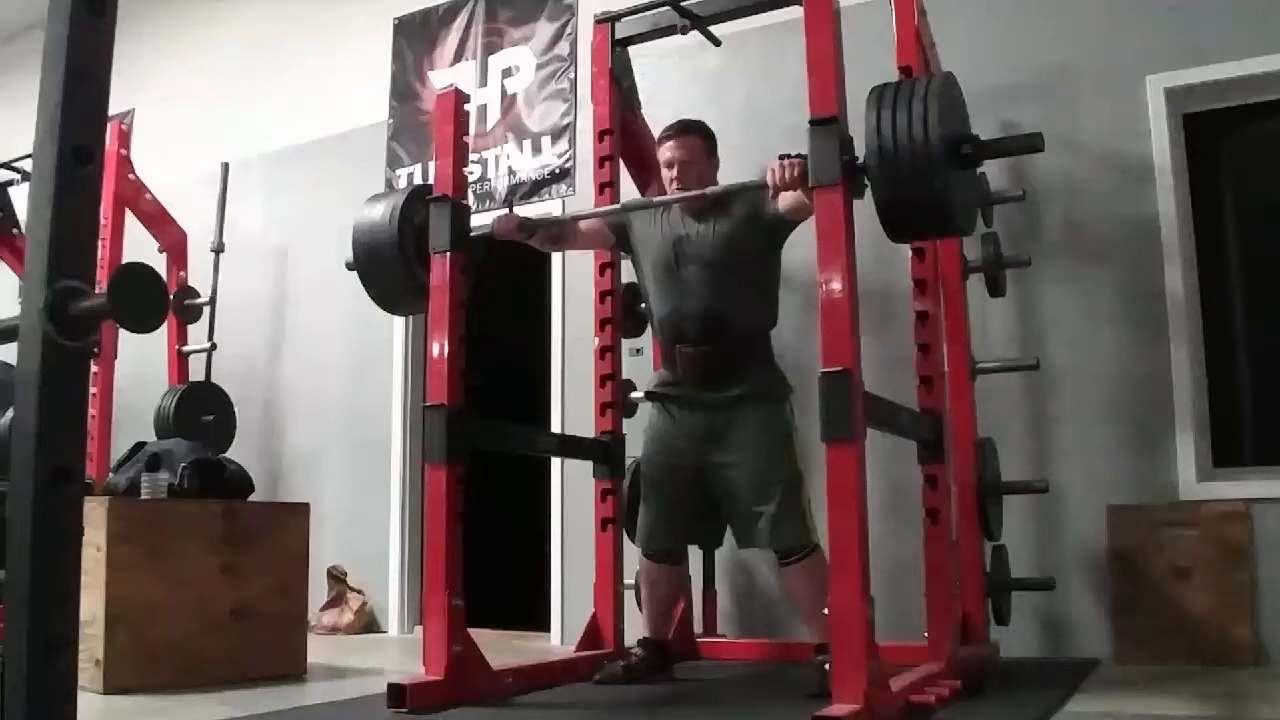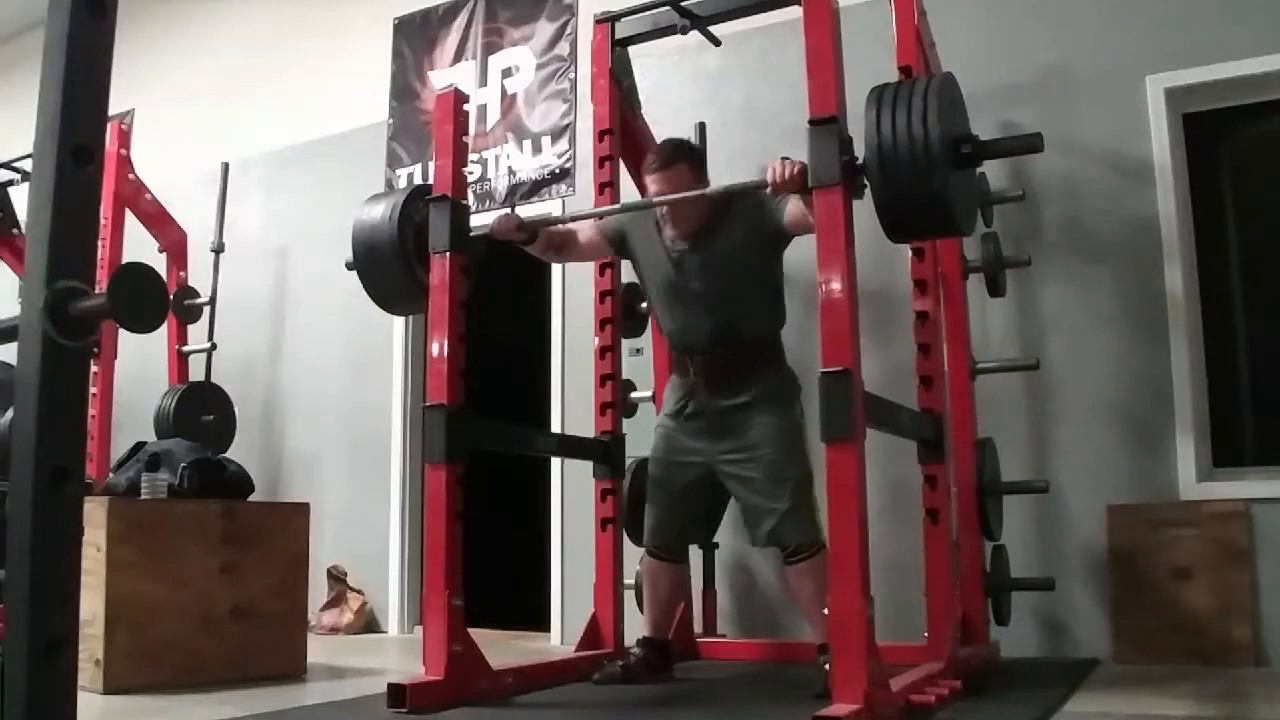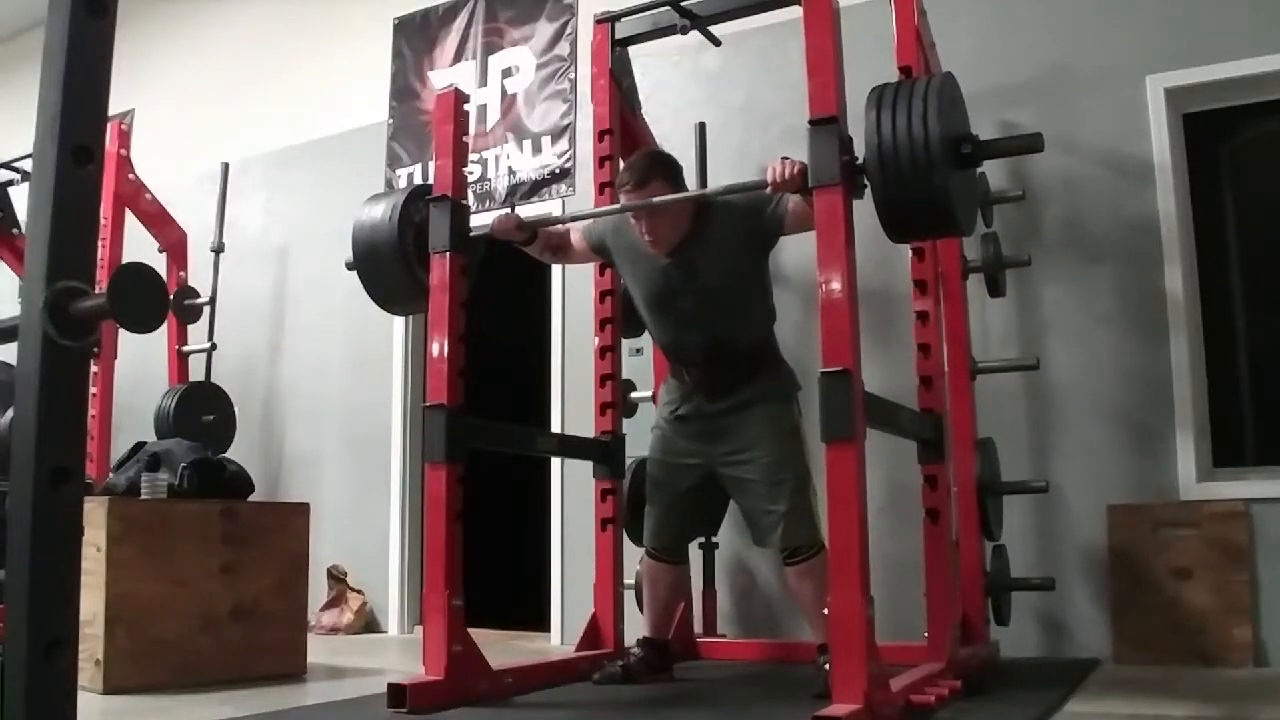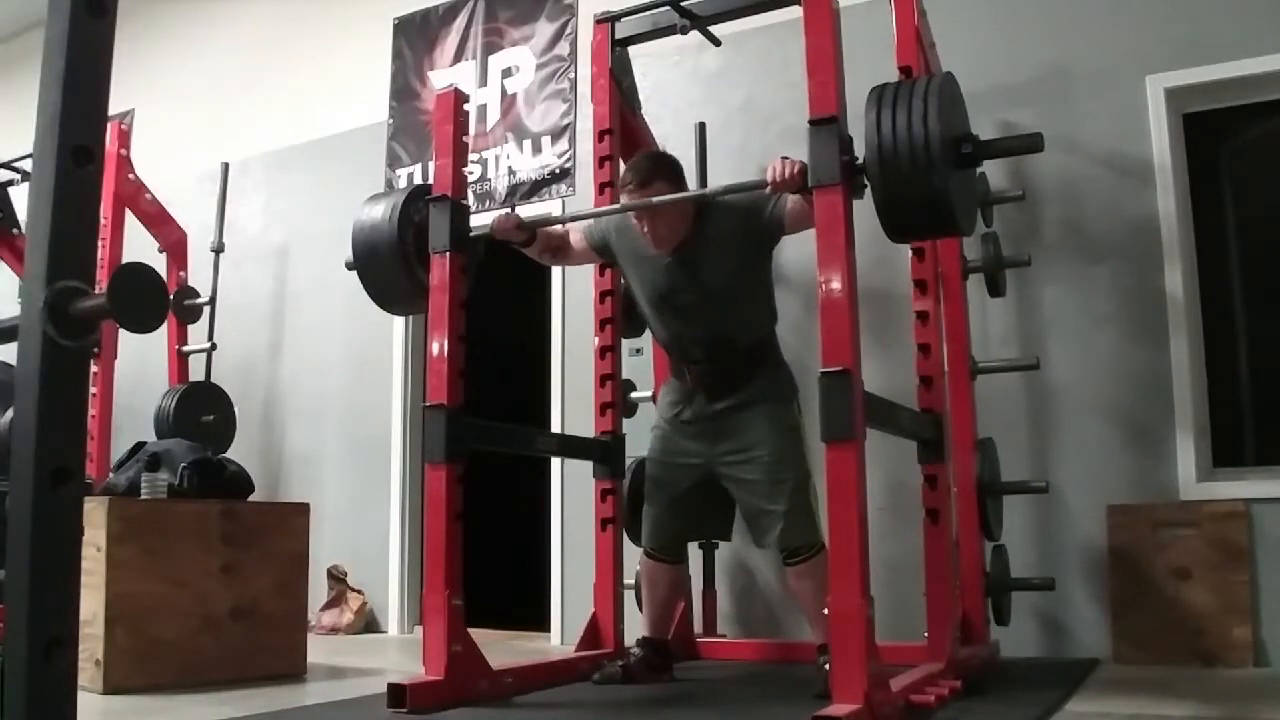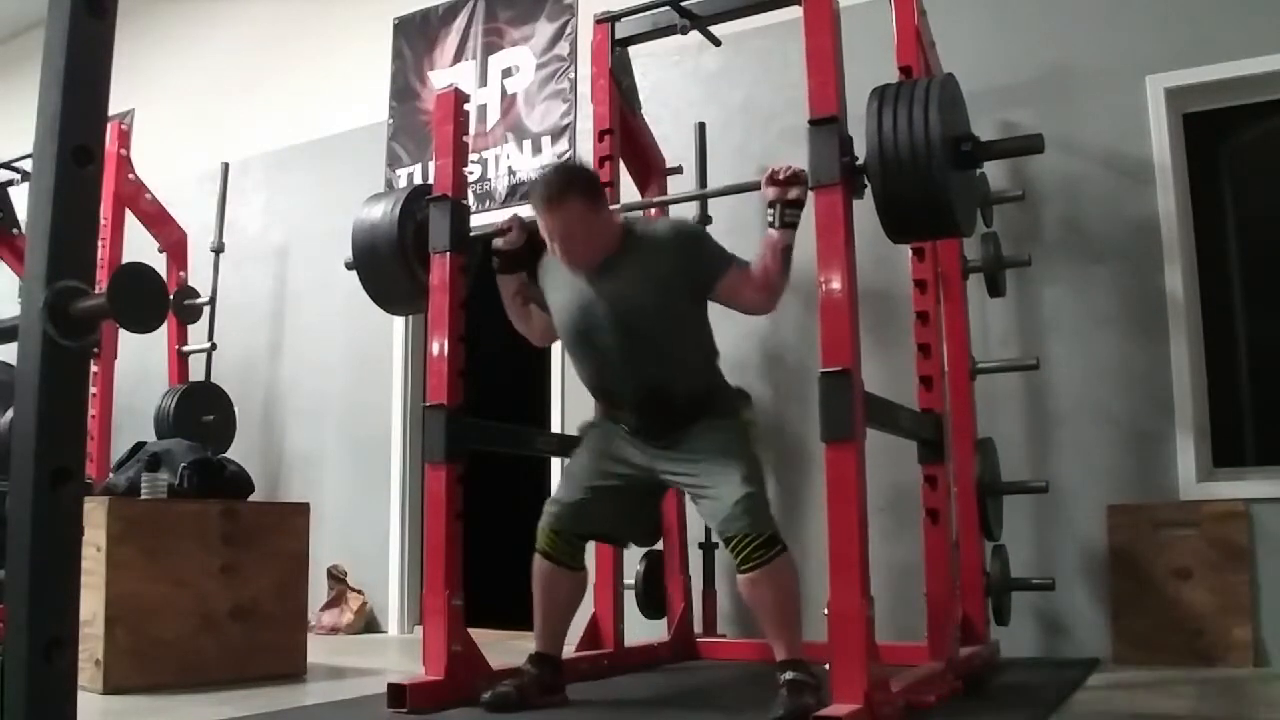
dt=1s
person 1, frame 1
left shoulder: (751, 206)
right shoulder: (641, 219)
left elbow: (806, 198)
right elbow: (569, 233)
left wrist: (800, 174)
right wrist: (524, 229)
left hip: (746, 399)
right hip: (673, 401)
left knee: (785, 537)
right knee: (658, 538)
left ankle: (829, 653)
right ankle: (653, 650)
person 1, frame 2
left shoulder: (751, 214)
right shoulder: (637, 228)
left elbow: (817, 214)
right elbow: (567, 242)
left wrist: (803, 185)
right wrist: (525, 234)
left hip: (757, 402)
right hip: (686, 403)
left knee: (793, 533)
right knee: (662, 534)
left ankle: (831, 653)
right ankle: (653, 649)
person 1, frame 3
left shoulder: (740, 217)
right shoulder: (617, 234)
left elbow: (822, 211)
right elbow: (561, 244)
left wrist: (803, 181)
right wrist: (523, 234)
left hip: (755, 401)
right hip: (683, 404)
left knee: (793, 534)
right knee: (661, 535)
left ankle: (830, 653)
right ankle: (653, 650)
person 1, frame 4
left shoulder: (741, 216)
right shoulder: (620, 233)
left elbow: (821, 209)
right elbow: (562, 246)
left wrist: (803, 183)
right wrist: (524, 235)
left hip: (755, 401)
right hip: (684, 404)
left knee: (792, 532)
right knee: (659, 531)
left ankle: (831, 653)
right ankle: (653, 649)
person 1, frame 5
left shoulder: (671, 244)
right shoulder: (550, 270)
left elbow: (760, 293)
right elbow: (537, 328)
left wrist: (783, 216)
right wrist: (508, 260)
left hip: (702, 424)
right hip: (621, 431)
left knee: (747, 529)
right knee: (556, 533)
left ankle: (796, 674)
right ankle: (544, 671)
